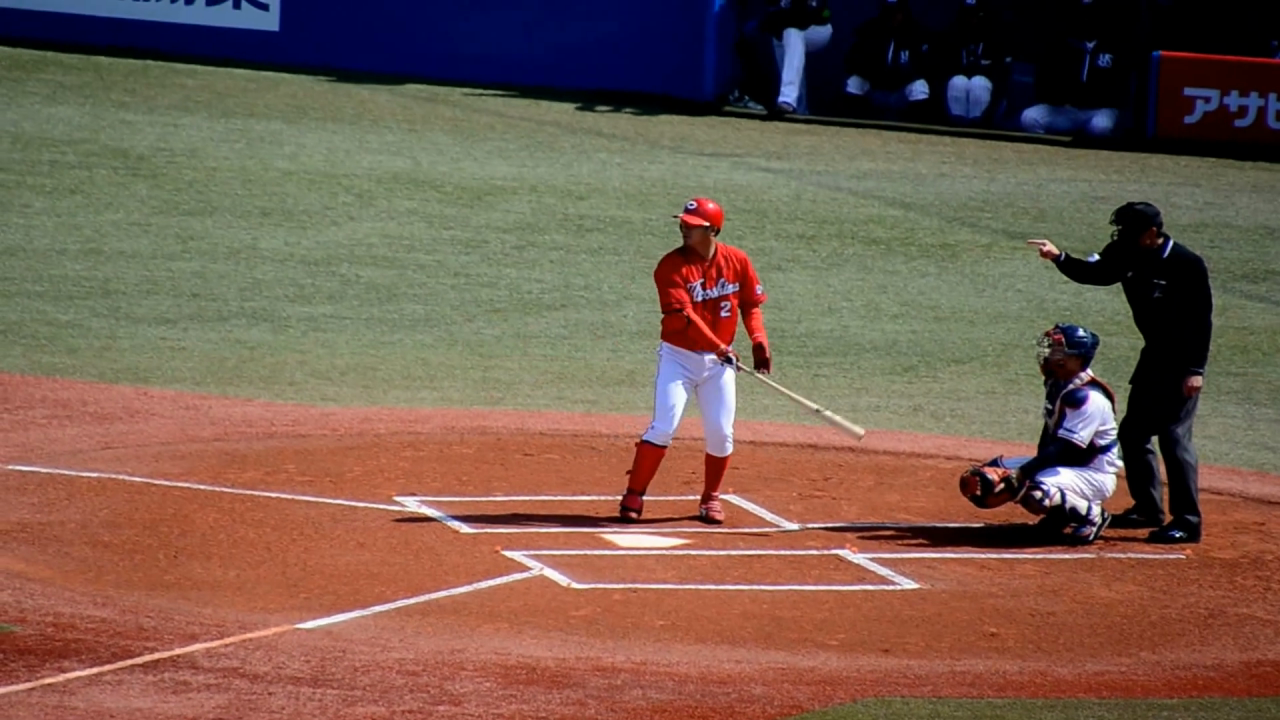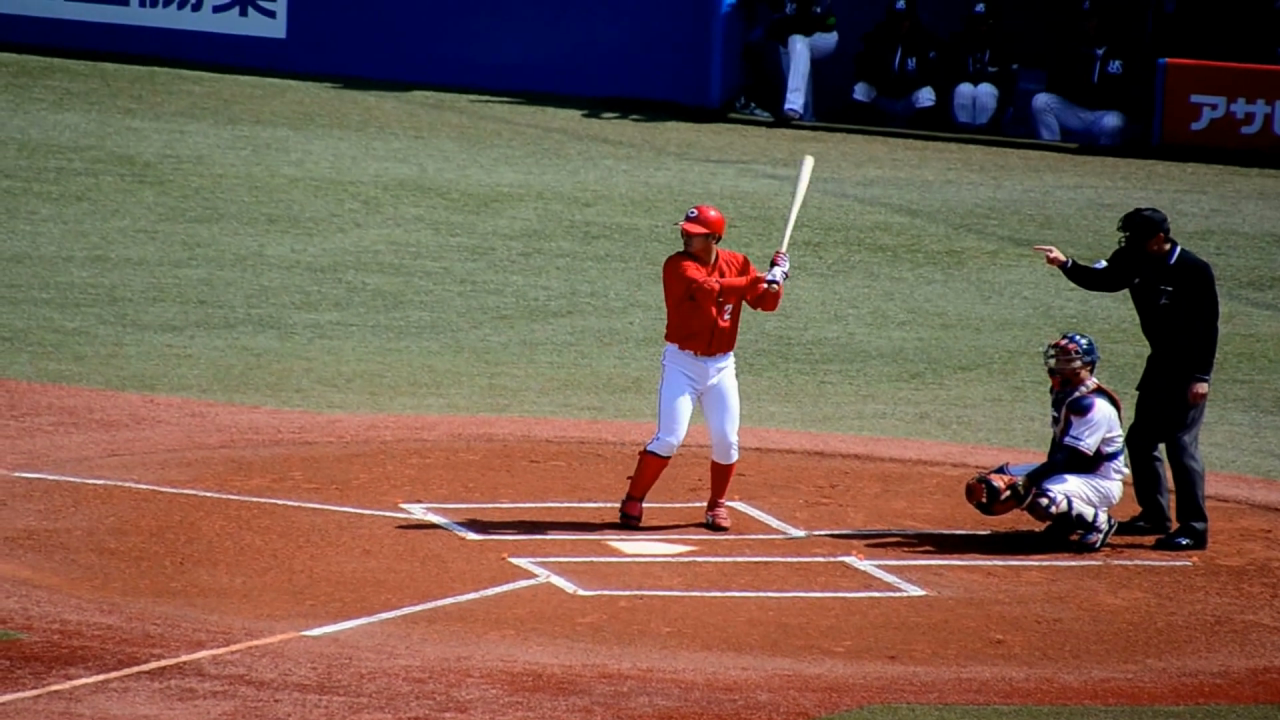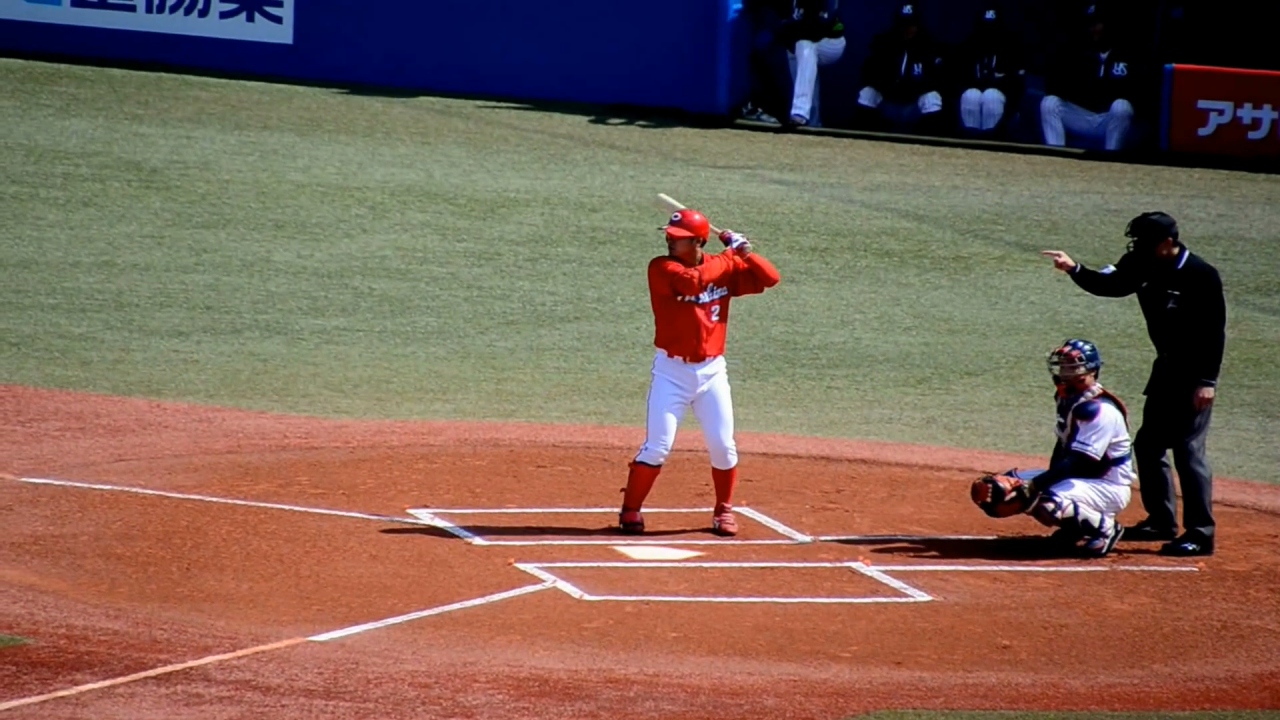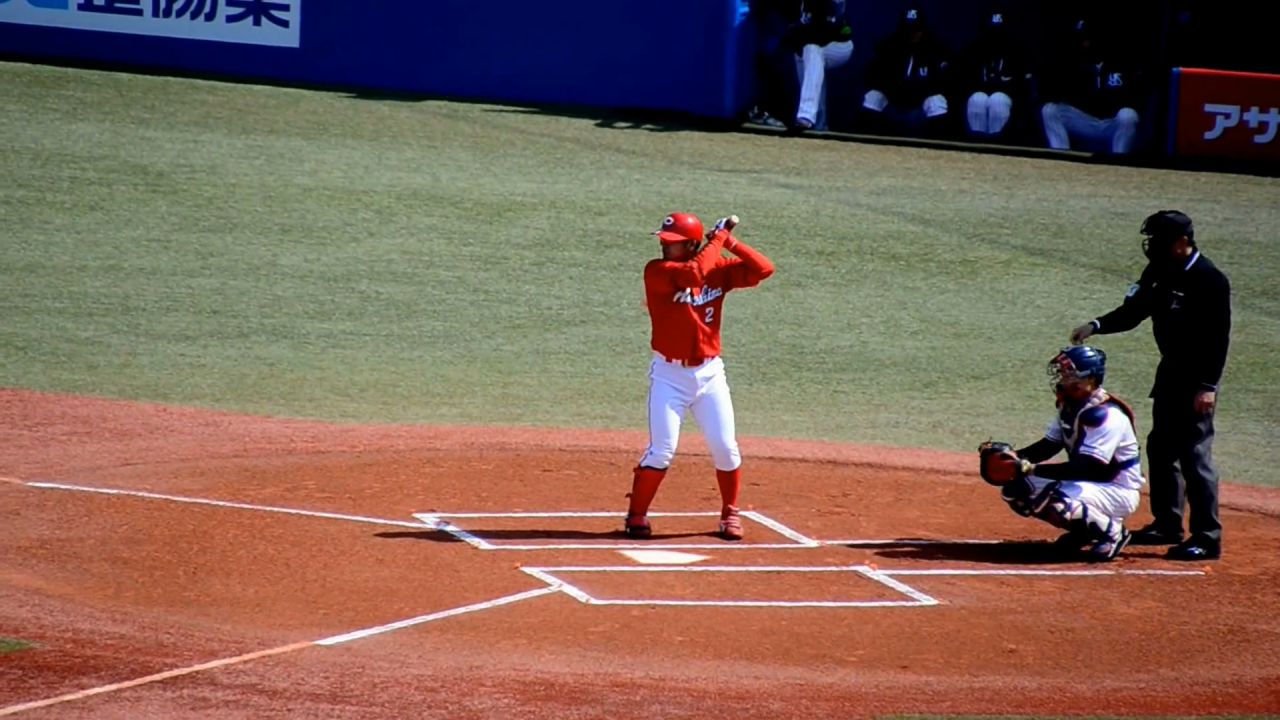
dt=0.3s
person 1, frame 1
left shoulder: (1186, 264)
right shoulder: (1127, 255)
left elbow: (1201, 320)
right elbow: (1092, 272)
left wrist: (1196, 369)
right wrist: (1059, 257)
left hip: (1182, 361)
right hip: (1153, 355)
left knee: (1174, 435)
right knee: (1132, 432)
left ankle: (1188, 522)
right ankle: (1148, 508)
person 1, frame 2
left shoulder: (1194, 271)
right shoulder: (1134, 262)
left elbow: (1208, 326)
right elbow: (1099, 278)
left wrist: (1202, 376)
right wrist: (1065, 264)
left hip: (1188, 369)
right hip: (1159, 363)
left knee: (1180, 443)
right knee: (1140, 439)
left ankle: (1194, 529)
right ankle: (1155, 516)
person 1, frame 3
left shoulder: (1201, 275)
right shoulder: (1142, 266)
left elbow: (1215, 331)
right elbow: (1107, 284)
left wrist: (1207, 381)
right wrist: (1074, 269)
left hip: (1194, 374)
right hip: (1165, 368)
left knee: (1188, 449)
right knee: (1148, 444)
left ankle: (1201, 534)
right ankle: (1162, 521)
person 1, frame 4
left shoulder: (1209, 279)
right shoulder: (1157, 271)
left elbow: (1218, 335)
right elbow: (1132, 311)
left wrist: (1207, 385)
right wrist: (1096, 326)
left hip: (1196, 376)
right hip: (1169, 371)
left knee: (1194, 453)
right knee: (1161, 448)
left ankle: (1207, 538)
right ankle: (1166, 524)
person 2, frame 1
left shoulder: (738, 261)
right shoulder: (672, 264)
left elbow: (751, 304)
right elbow: (682, 315)
left wrist: (758, 339)
right wrist: (718, 348)
left hip: (720, 360)
right hip: (679, 356)
left knee: (721, 433)
right knee: (664, 426)
left ankle: (710, 498)
right ankle: (634, 496)
person 2, frame 2
left shoulder: (738, 263)
right shoulder: (677, 265)
left elbow: (768, 302)
right elbow: (710, 290)
left wrist: (775, 272)
right wrist: (761, 278)
left hip: (721, 365)
right hip: (682, 362)
left knee: (726, 440)
right knee: (669, 438)
left ankle: (717, 505)
right ankle: (633, 501)
person 2, frame 3
left shoulder: (725, 266)
right shoulder: (661, 267)
left elbow: (770, 278)
right elbow: (692, 282)
left wrist: (743, 250)
right wrist: (731, 254)
left hip: (712, 370)
right hip: (671, 370)
left knee: (722, 446)
right knee: (658, 446)
left ankle: (723, 510)
right ankle: (630, 510)
person 2, frame 4
left shoulder: (719, 269)
right shoulder: (656, 270)
left elbow: (764, 269)
right elbow: (694, 273)
left wrist: (729, 240)
right wrist: (719, 237)
left hip: (710, 372)
right hip: (669, 374)
left knee: (725, 447)
right knee: (661, 450)
left ankle: (730, 513)
right ankle: (637, 514)
person 3, frame 1
left shoulder: (1087, 397)
right shoulder: (1057, 385)
left elbow: (1062, 450)
left wrist: (1021, 473)
right wrist: (1036, 467)
left hip: (1093, 474)
right hip: (1060, 464)
left knee: (1035, 492)
right knee: (993, 473)
left ankle: (1091, 514)
right ankle: (1060, 512)
person 3, frame 2
left shoulder: (1093, 405)
right shoulder: (1062, 393)
left elbow: (1069, 457)
left wrist: (1026, 481)
left hip: (1099, 482)
right hip: (1068, 472)
left knee: (1041, 498)
right knee: (999, 480)
left ankle: (1098, 521)
right ankle: (1067, 518)
person 3, frame 3
left shoulder: (1099, 409)
right shoulder: (1067, 399)
left elbow: (1077, 463)
left wrist: (1031, 485)
left hip: (1107, 487)
right hip: (1075, 477)
left knee: (1047, 502)
left ankle: (1104, 527)
right ankle: (1075, 525)
person 3, frame 4
left shoulder: (1106, 415)
right shoulder: (1069, 406)
left elbow: (1084, 467)
right elbow: (1048, 447)
left wrist: (1030, 468)
right wrist: (1014, 456)
left hip: (1117, 492)
right hip: (1085, 483)
left knee: (1054, 502)
right knee: (1015, 489)
left ankle: (1111, 531)
right ankle: (1084, 528)
